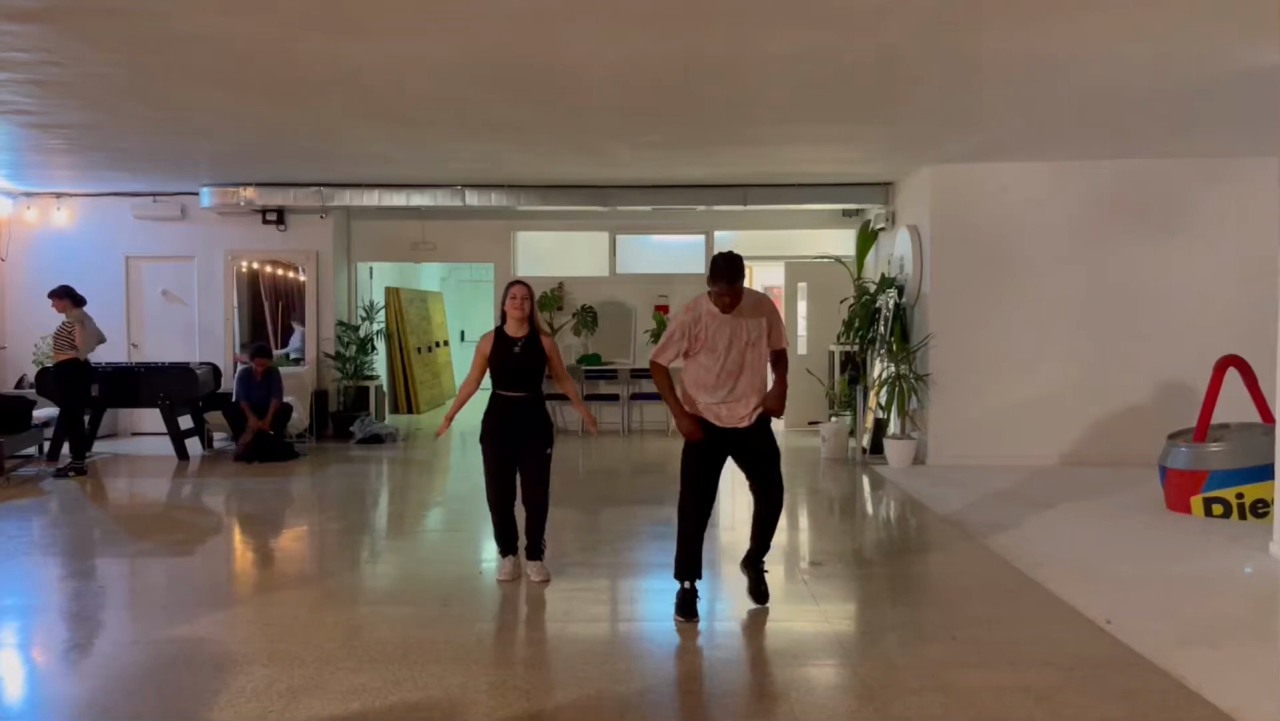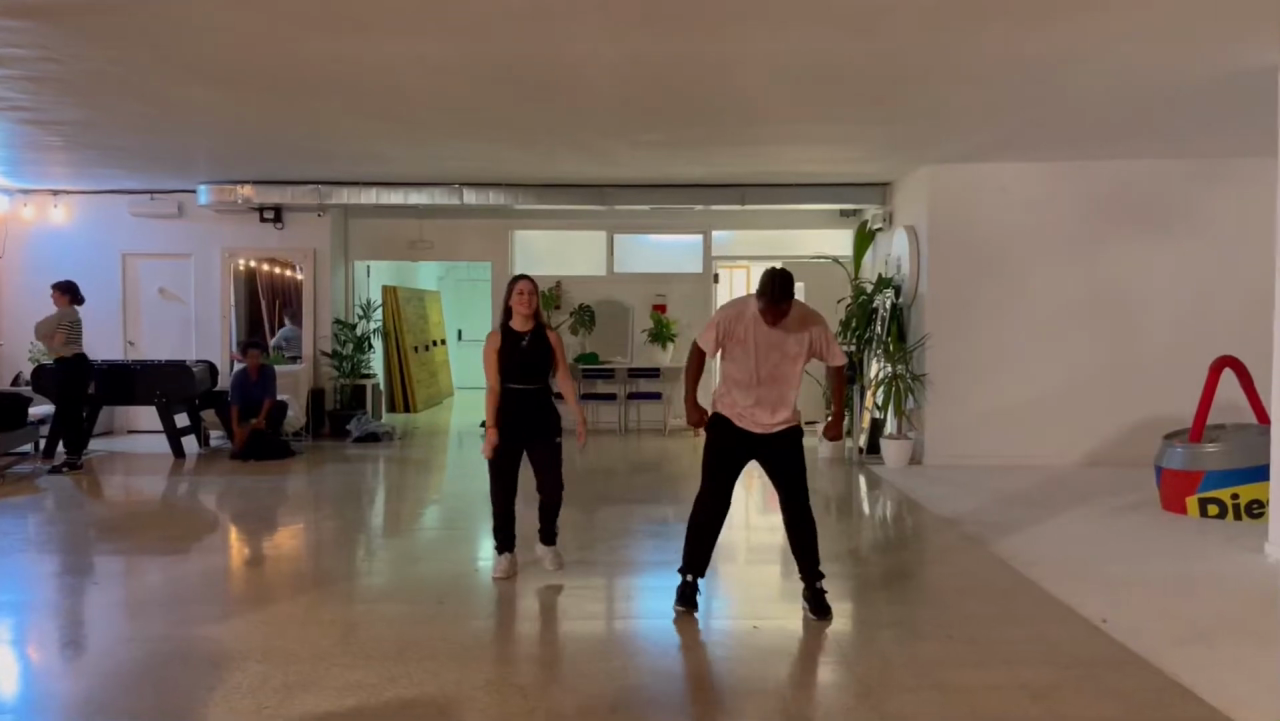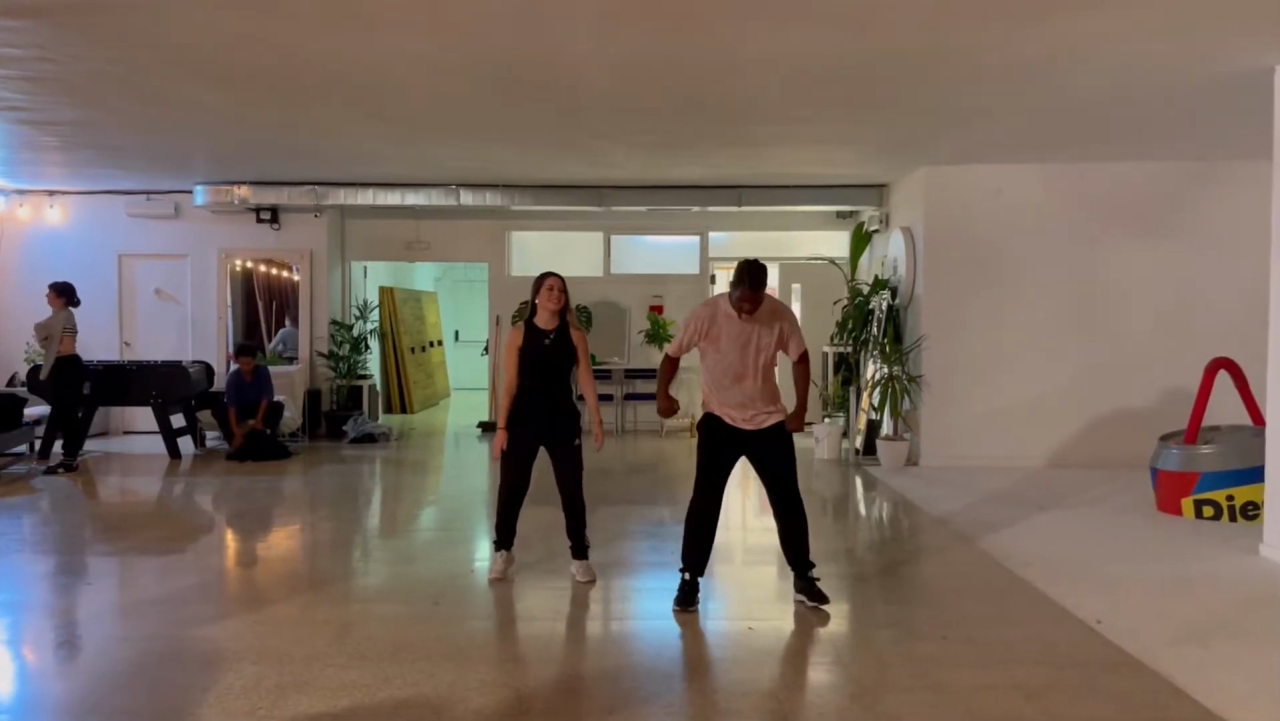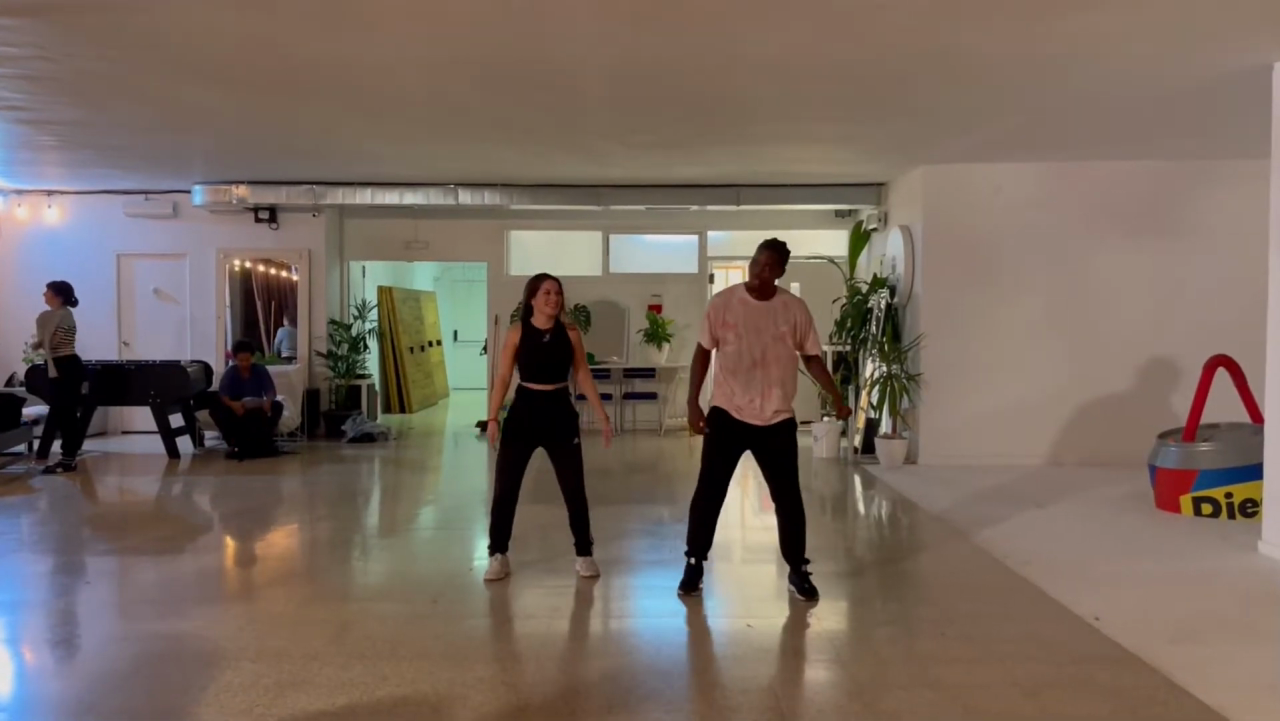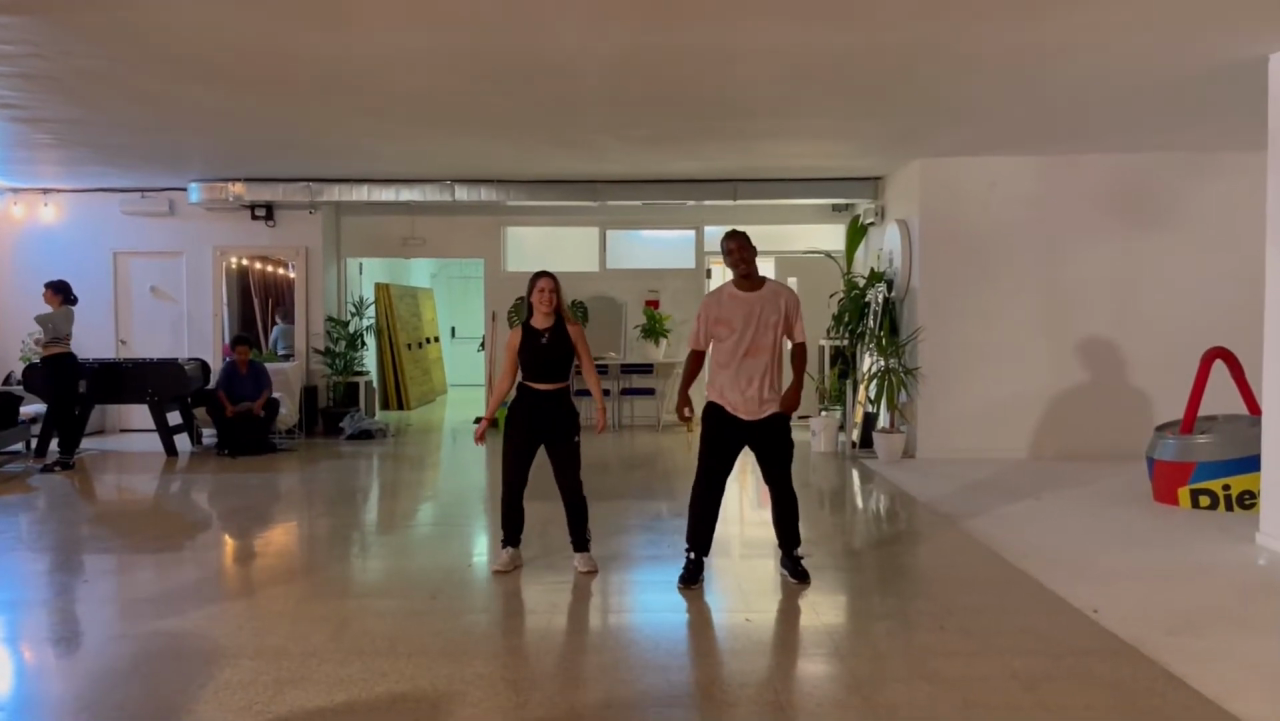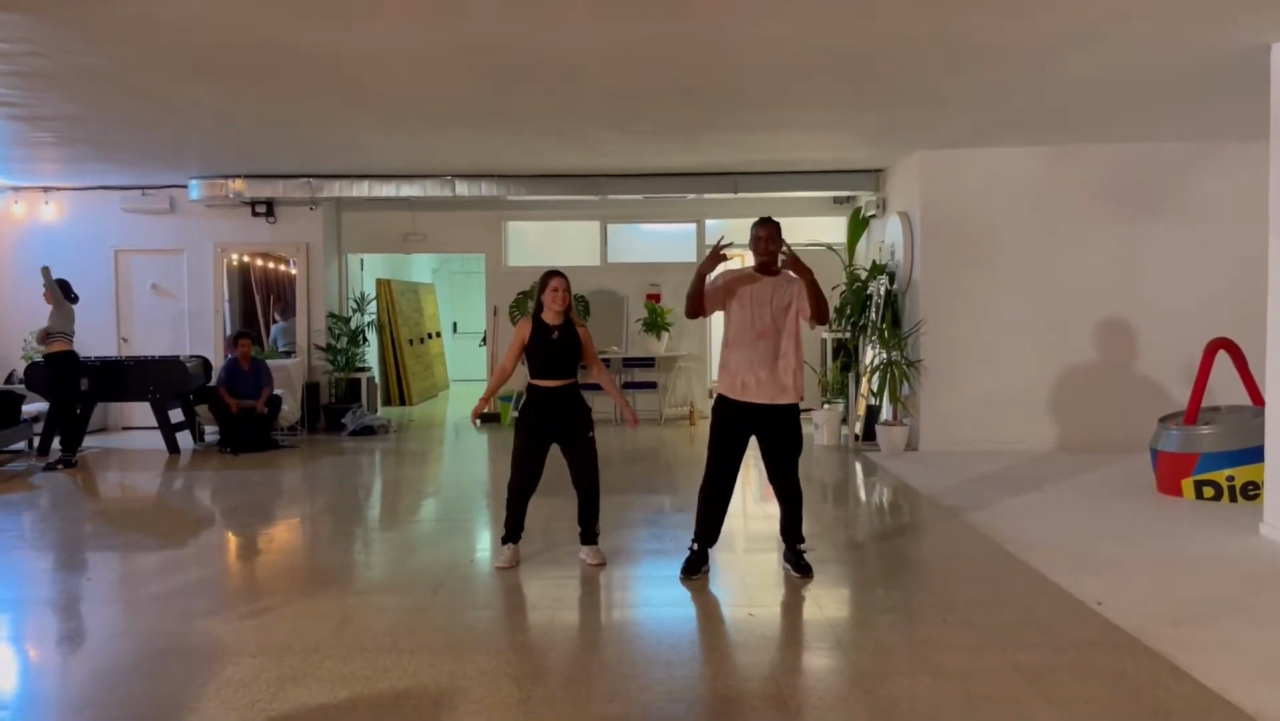
dt=0.5s
person 1, frame 1
left shoulder: (763, 307)
right shoulder: (691, 316)
left elbow: (778, 350)
right elbow: (658, 364)
left wrist: (780, 387)
right wrist: (679, 413)
left hip: (753, 420)
right hip: (705, 423)
left knee: (771, 495)
right knee: (695, 505)
left ankle: (754, 563)
right ankle: (686, 586)
person 1, frame 2
left shoulder: (812, 324)
right shoulder: (733, 313)
left elbow: (836, 366)
right elbow: (699, 351)
left wrist: (838, 416)
right wrist: (690, 401)
left hip: (782, 428)
right hip: (729, 422)
left knee: (797, 506)
right knee: (710, 502)
left ankle: (813, 586)
right ankle: (689, 579)
person 1, frame 3
left shoulder: (780, 315)
right shoulder: (706, 314)
left elbow: (799, 358)
right elbow: (672, 355)
left wrist: (800, 408)
right wrist: (662, 393)
left hip: (769, 422)
right hip: (719, 421)
left knee: (788, 500)
right knee: (704, 501)
left ankle: (803, 576)
right ankle: (689, 578)
person 1, frame 4
left shoulder: (795, 309)
right shoulder: (722, 302)
left elbow: (812, 358)
right elbow: (703, 352)
left wrist: (835, 396)
right wrist: (693, 403)
left hip: (777, 419)
right hip: (727, 414)
left knee: (788, 497)
right knee: (709, 491)
left ankle: (798, 570)
right ankle: (694, 563)
person 1, frame 5
left shoulder: (784, 297)
right shoulder: (714, 301)
left elbow: (798, 345)
right elbow: (697, 351)
left wrist: (796, 386)
right wrist: (683, 392)
left hip: (770, 410)
right hip: (722, 409)
left knee: (781, 486)
right knee: (707, 486)
left ankle: (790, 554)
right ankle: (695, 559)
person 1, frame 6
left shoulder: (796, 285)
right shoulder: (731, 281)
left elbow: (821, 318)
right elbow: (692, 311)
left wrist: (806, 274)
right wrist: (703, 269)
left hip: (781, 401)
right hip: (733, 398)
left knee: (786, 480)
right knee: (717, 479)
left ankle: (793, 549)
right ankle: (700, 550)
person 2, frame 1
left shoulder: (544, 341)
right shoulder: (489, 340)
left elbow: (563, 380)
right elbow: (472, 381)
left wrist: (585, 413)
right wrist: (448, 417)
left hip: (535, 423)
right hip: (498, 423)
left knee: (537, 496)
right knee: (499, 496)
left ankle: (535, 558)
right ankle: (508, 555)
person 2, frame 2
left shoulder: (550, 336)
right shoulder: (496, 338)
left elbow: (563, 378)
right elbow: (492, 385)
left wrist: (579, 418)
right wrist: (491, 427)
left hip: (542, 414)
right hip: (506, 414)
left knee: (552, 486)
right knee: (502, 489)
left ankle: (547, 542)
right ankle: (505, 552)
person 2, frame 3
left shoulder: (574, 335)
right shoulder: (519, 333)
left elbow: (585, 379)
right elbow: (510, 383)
left wrist: (596, 420)
right wrist: (501, 426)
left hip: (563, 415)
right hip: (524, 414)
left knee: (572, 488)
right knee: (511, 486)
left ankle: (579, 557)
right ankle: (503, 551)
person 2, frame 4
left shoulder: (570, 334)
right shoulder: (517, 332)
left elbow: (584, 378)
right elbow: (503, 379)
left wrist: (603, 417)
right wrist: (492, 418)
left hip: (560, 414)
right hip: (523, 412)
left knee: (574, 488)
right knee: (505, 487)
left ankle: (583, 554)
right ankle: (498, 555)
person 2, frame 5
left shoulder: (571, 329)
right shoulder: (518, 334)
left elbow: (588, 370)
right elbow: (506, 379)
left wrist: (600, 406)
right wrist: (487, 417)
left hip: (561, 411)
right hip: (524, 410)
left knee: (570, 484)
right knee: (512, 483)
left ankle: (581, 550)
right ankle: (511, 548)
person 2, frame 6
left shoulder: (578, 329)
right shoulder: (526, 327)
left elbow: (596, 368)
right elbow: (507, 367)
left wrist: (621, 401)
right wrist: (486, 398)
left hip: (573, 408)
right hip: (536, 407)
left knee: (587, 480)
right knee: (521, 481)
left ankle: (588, 542)
right ankle: (510, 544)
person 3, frame 1
left shoulder: (74, 321)
right shoulder: (72, 320)
left elbow: (82, 345)
right elbow: (92, 342)
left wrist: (78, 325)
left hip: (72, 371)
right hip: (69, 371)
left knee: (71, 417)
right knee: (70, 417)
left ankle: (79, 464)
right ankle: (77, 460)
person 3, frame 2
left shoulder: (65, 315)
right shoulder: (69, 314)
left elbow: (56, 344)
left wrist: (44, 338)
right wrist: (48, 338)
left hip: (71, 367)
right hip: (74, 366)
left knee: (67, 412)
right knee: (72, 412)
left ankle: (73, 459)
right ankle: (74, 457)
person 3, frame 3
left shoulder: (65, 317)
right shoulder: (57, 316)
left elbow: (66, 348)
left wrist: (46, 342)
right wrist: (44, 339)
left hip: (67, 368)
right hip: (61, 368)
left knee: (66, 414)
right knee: (62, 413)
left ankle: (70, 460)
right ankle: (69, 458)
person 3, frame 4
left shoulder: (62, 315)
right shoulder: (55, 315)
left elbow: (53, 342)
left wrist: (41, 343)
right wrist: (40, 343)
left hip: (66, 368)
right hip: (60, 368)
left knee: (65, 413)
right knee: (62, 413)
left ankle: (68, 460)
right ankle: (68, 458)
person 3, frame 5
left shoulder: (65, 312)
right shoulder: (56, 314)
right wrist: (41, 341)
left hip: (62, 364)
right hip: (56, 365)
left knee: (63, 411)
right knee: (60, 411)
left ankle: (66, 458)
right ankle: (66, 456)
person 3, frame 6
left shoulder: (63, 307)
right shoulder: (58, 312)
left elbow: (53, 286)
right elbow: (41, 340)
left wrist: (46, 275)
right wrist: (42, 334)
left hip: (63, 361)
right hip: (58, 362)
left knee: (63, 409)
right knee: (62, 409)
left ankle: (68, 456)
right ankle: (69, 453)
